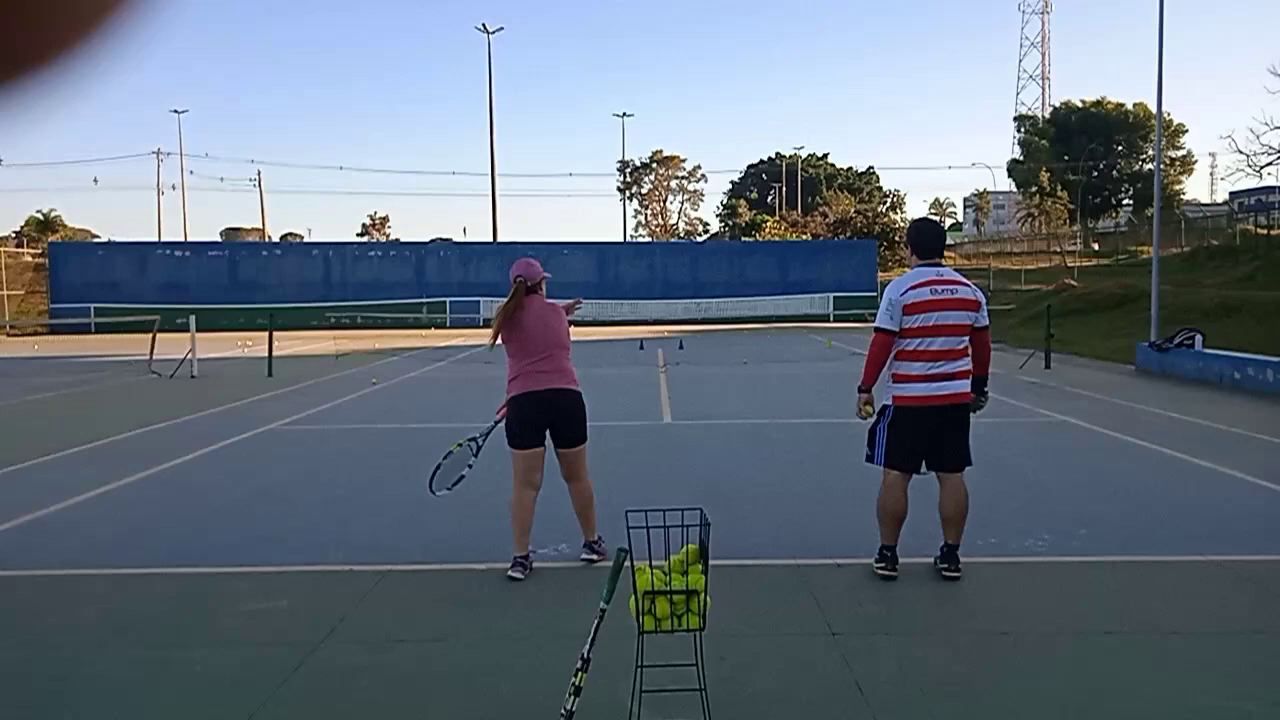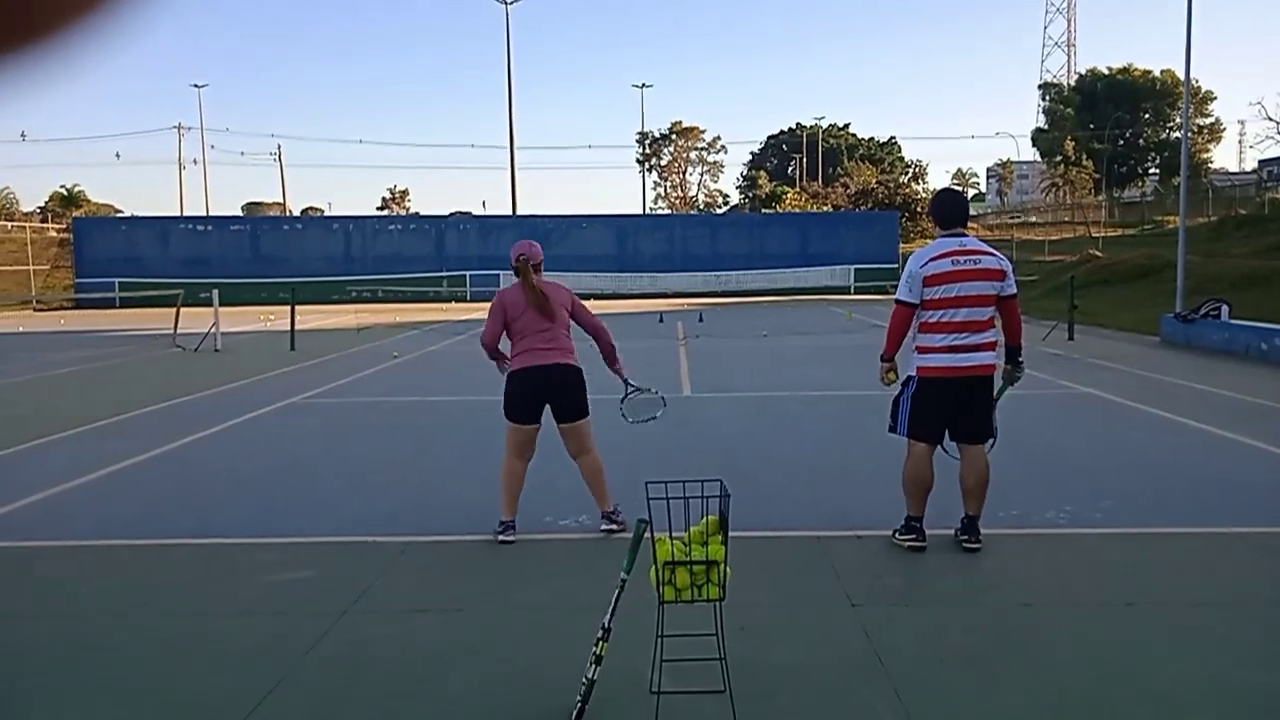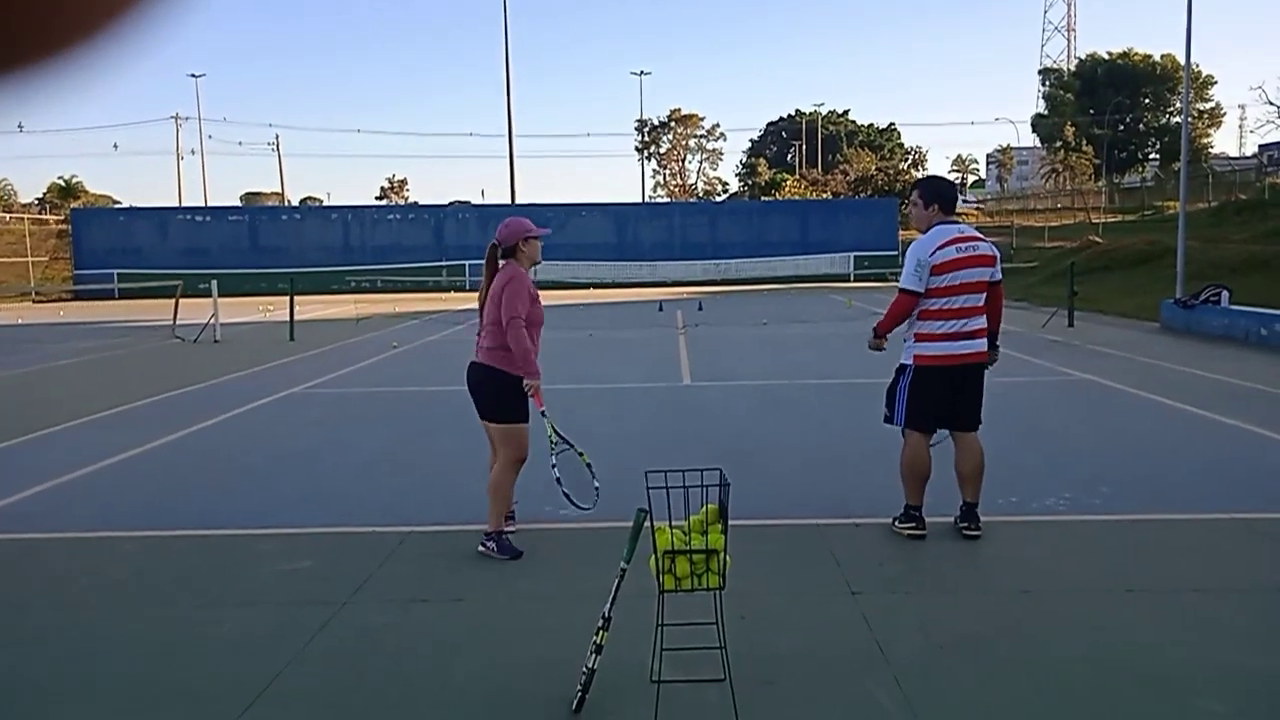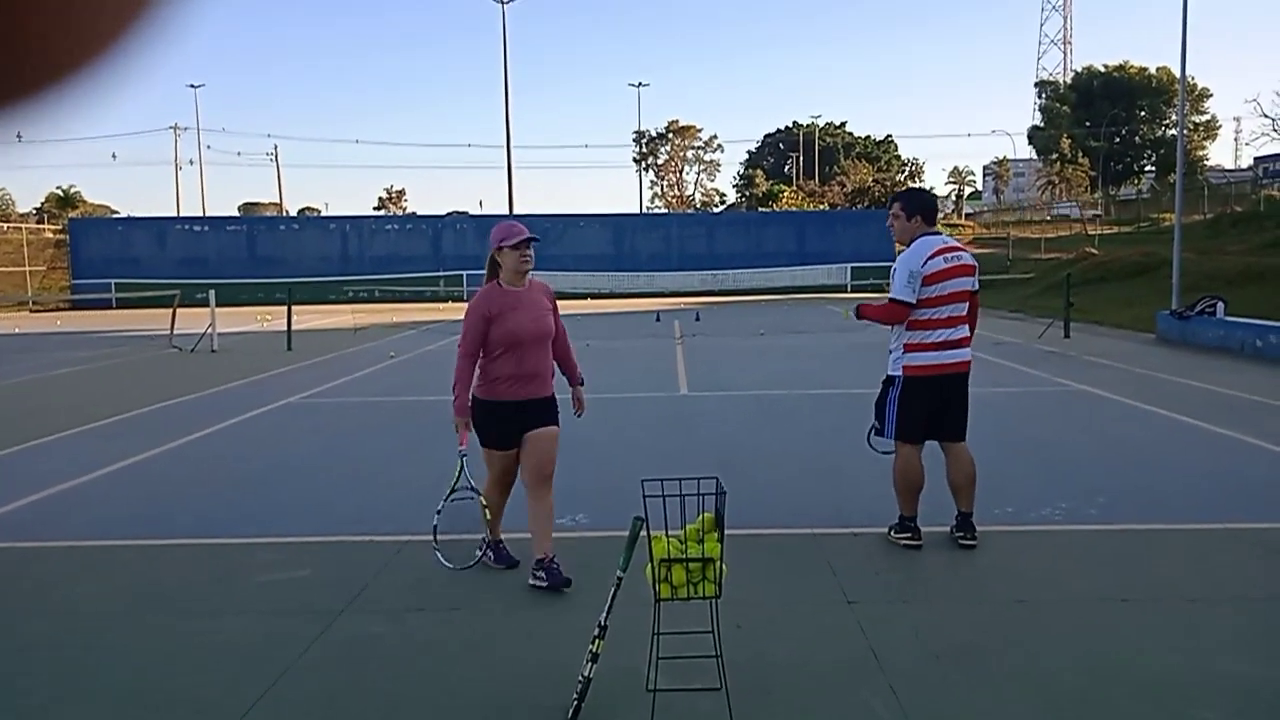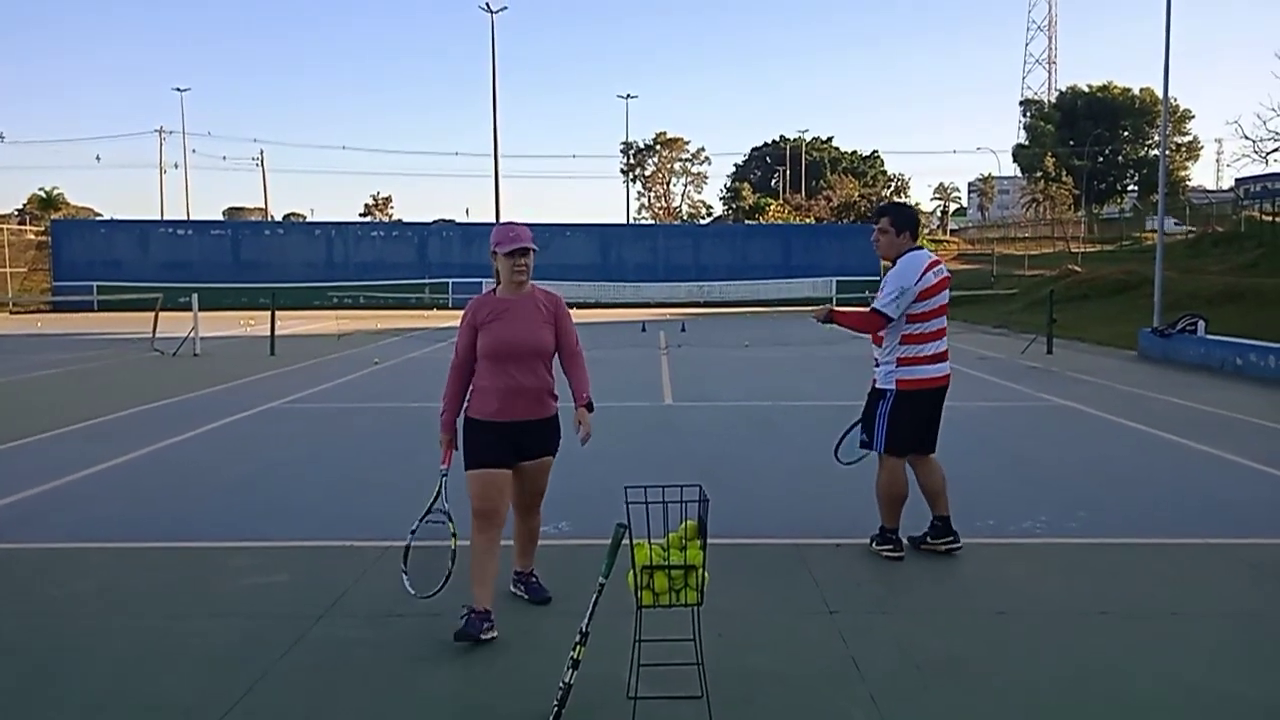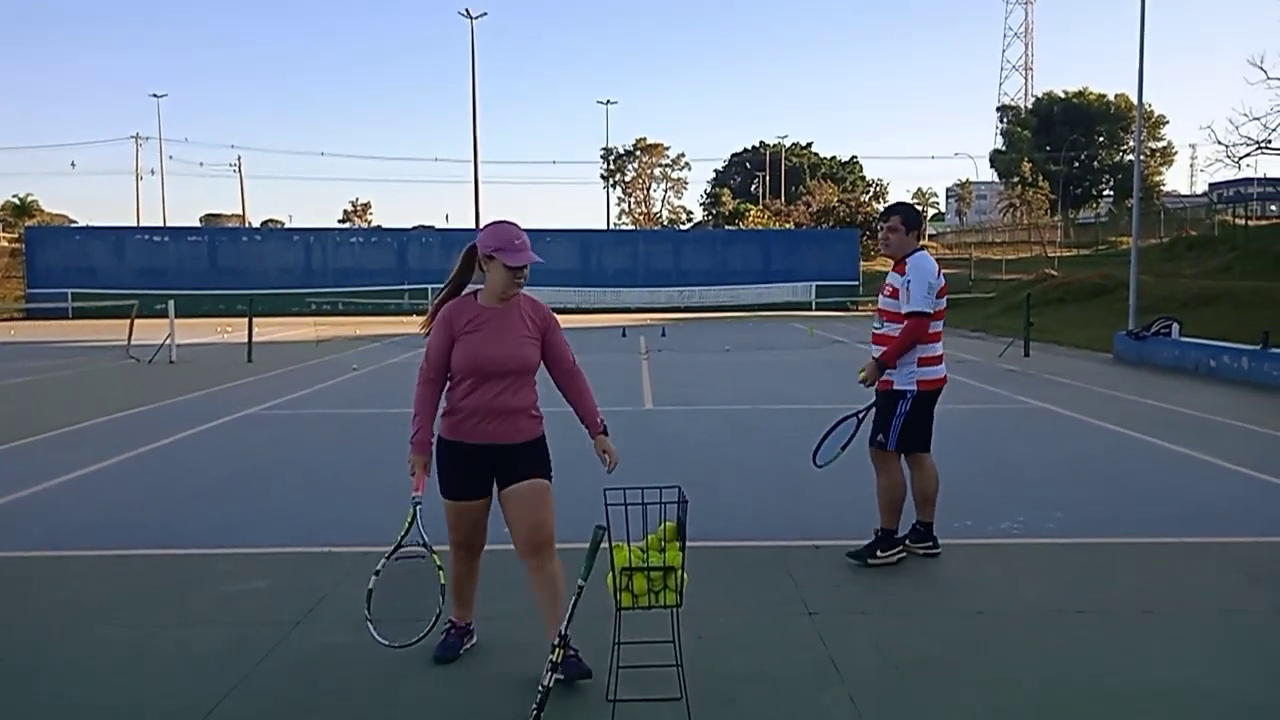
dt=0.7s
person 1, frame 1
left shoulder: (507, 314)
right shoulder: (558, 314)
left hip: (526, 402)
right hip: (566, 398)
left knee: (525, 484)
right knee: (577, 476)
left ankle: (521, 558)
right ankle: (591, 543)
person 1, frame 2
left shoulder: (504, 297)
right shoulder: (562, 292)
left elbow: (488, 341)
right elbow: (596, 328)
left wrist: (499, 358)
right wrist: (612, 360)
left hip: (524, 379)
right hip: (565, 374)
left knee: (516, 455)
right knee: (584, 451)
left ankle: (506, 523)
right ankle: (609, 513)
person 1, frame 3
left shoulder: (503, 278)
right shoulder: (518, 279)
right elbow: (514, 327)
right wrist: (531, 372)
left hip: (487, 373)
right hip: (503, 378)
left knee: (505, 454)
right knee: (512, 457)
left ankle: (503, 512)
right ankle: (493, 535)
person 1, frame 4
left shoulder: (544, 293)
right shoulder: (485, 301)
left elbow: (559, 341)
right elbow: (467, 354)
left wrist: (575, 381)
right wrist: (462, 405)
left hip: (541, 403)
right hip: (496, 406)
left knee: (541, 480)
right knee: (501, 480)
left ankle: (544, 564)
right ankle: (491, 543)
person 1, frame 5
left shoulder: (552, 304)
right shoulder: (478, 309)
left elbow: (572, 357)
right elbow: (461, 367)
left wrist: (582, 403)
right wrist: (448, 420)
left hip: (539, 424)
right hip: (485, 426)
left knee: (528, 508)
right knee: (486, 517)
left ankle: (523, 574)
right ankle: (480, 613)
person 1, frame 6
left shoulder: (538, 315)
right shoulder: (453, 314)
left elbow: (568, 375)
right elbow: (430, 380)
left wrist: (597, 429)
right wrist: (420, 443)
left hip: (525, 445)
right hip: (462, 447)
left knee: (539, 544)
right knee: (465, 546)
left ankle: (561, 649)
right ankle: (460, 627)
person 2, frame 1
left shoulder: (900, 289)
right shoulder: (970, 291)
left elbow: (882, 343)
right elbow: (982, 345)
left wrist: (866, 388)
right wrist: (979, 387)
left hip: (909, 399)
right hip: (955, 397)
left knee: (895, 475)
right knee: (952, 476)
left ankle: (888, 555)
right ankle: (950, 555)
person 2, frame 2
left shoulder: (922, 260)
right shoulder: (996, 260)
left elbow: (903, 315)
right elbow: (1011, 314)
left wrist: (888, 357)
right wrist: (1014, 357)
left hip: (932, 370)
right hip: (979, 369)
left knee: (920, 447)
right knee: (973, 447)
left ankle: (914, 526)
right ankle: (971, 527)
person 2, frame 3
left shoulder: (923, 248)
right shoulder: (986, 246)
left elbow: (906, 304)
right elbow: (995, 299)
left wrist: (880, 331)
right wrist: (991, 342)
left hip: (927, 358)
right hip: (972, 355)
left knee: (916, 434)
right knee: (966, 434)
left ankle: (913, 515)
right ankle: (970, 514)
person 2, frame 4
left shoulder: (911, 258)
right shoulder: (964, 255)
left elbow: (895, 313)
right elbow: (972, 309)
left wrist: (862, 309)
left hip: (914, 369)
right hip: (956, 365)
left knee: (908, 446)
right knee: (955, 444)
left ankle: (908, 525)
right ankle: (966, 523)
person 2, frame 5
left shoulder: (904, 274)
right shoulder: (933, 265)
left elbow: (874, 323)
left wrist: (832, 315)
left hip: (901, 382)
right hip: (932, 377)
left knee: (891, 457)
right knee: (922, 455)
left ankle: (889, 537)
right ankle: (943, 529)
person 2, frame 6
left shoulder: (916, 270)
right shoulder: (908, 268)
left elbow: (917, 327)
left wrist: (880, 363)
right wrist: (885, 365)
left hip: (908, 382)
right hip: (914, 379)
left knee: (884, 455)
right knee: (917, 453)
left ankle: (888, 540)
right ankle: (924, 534)
